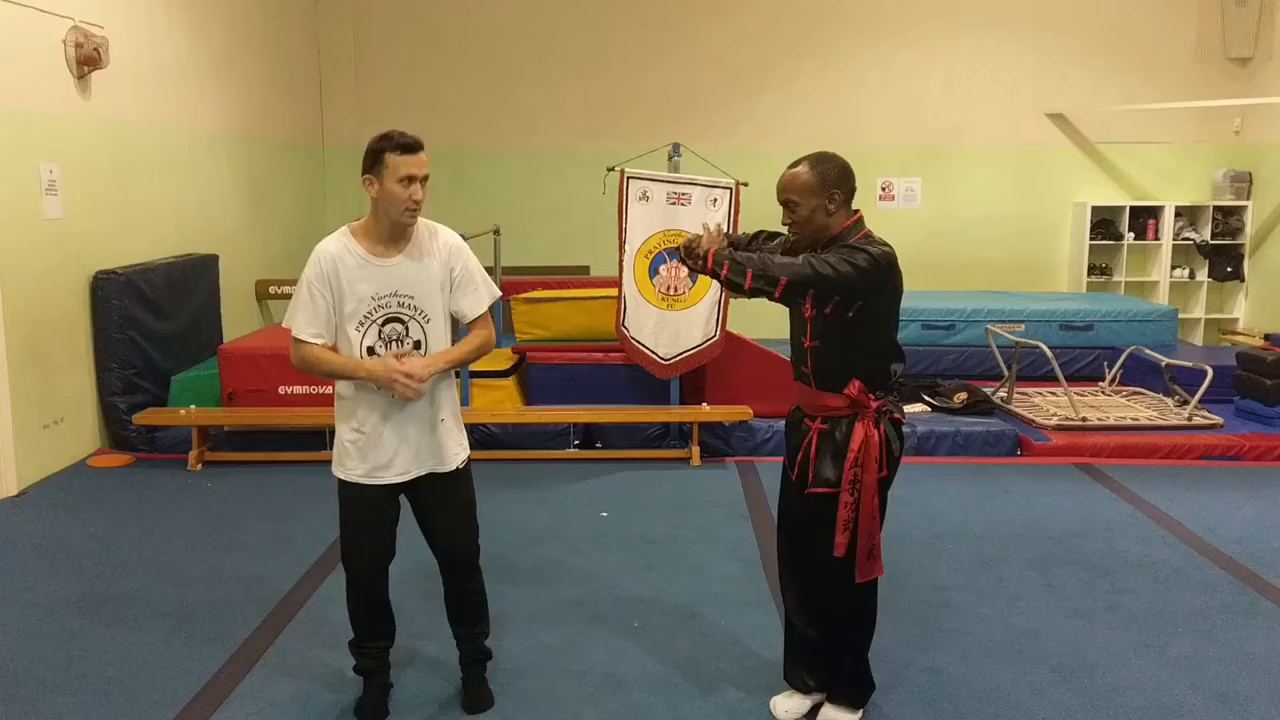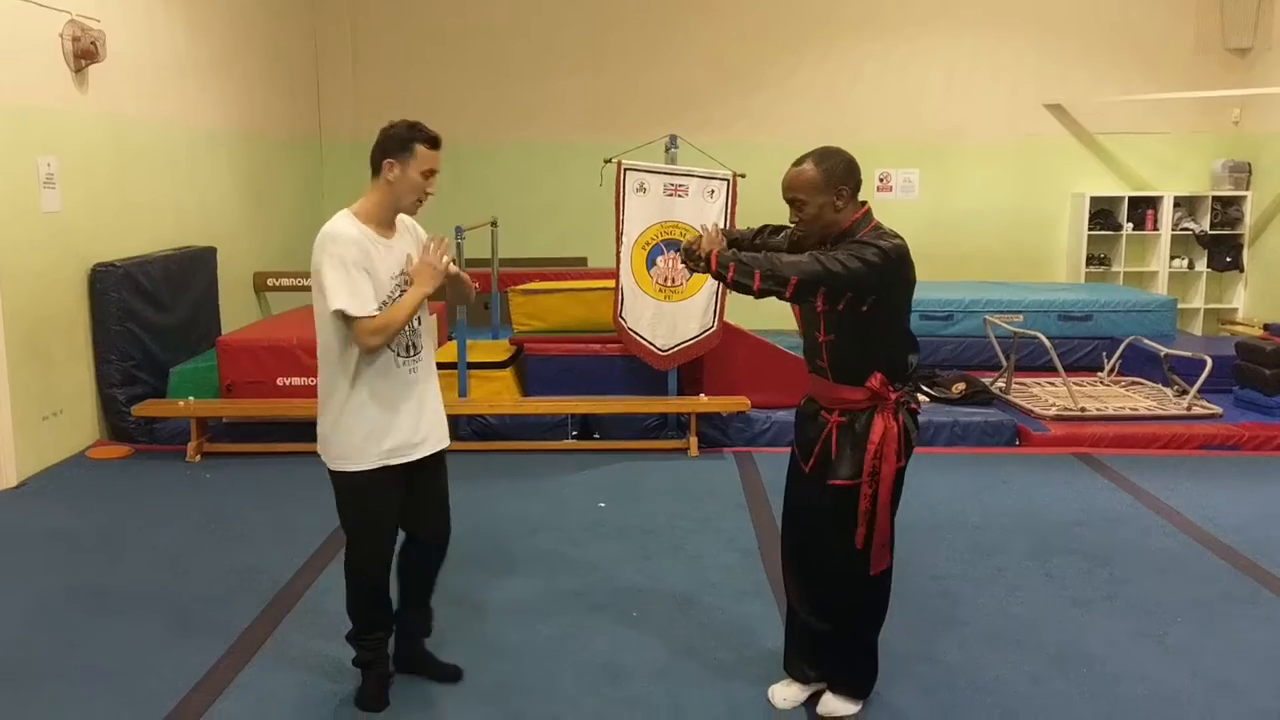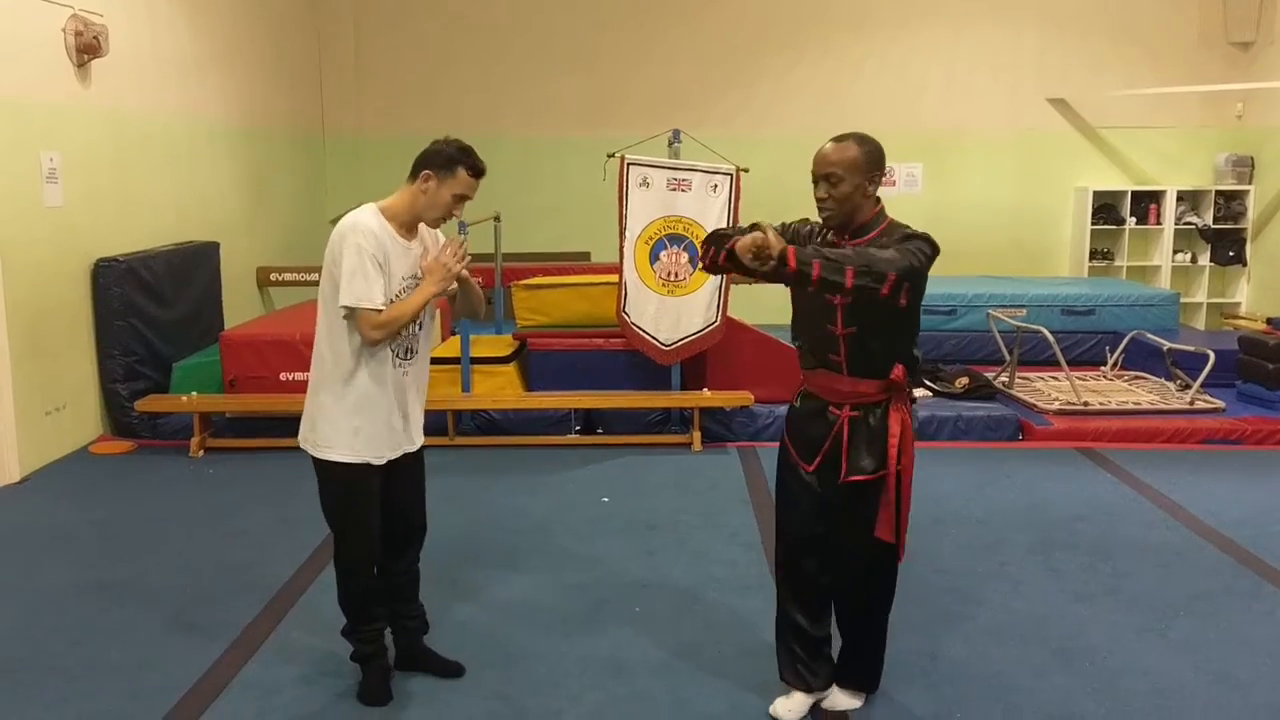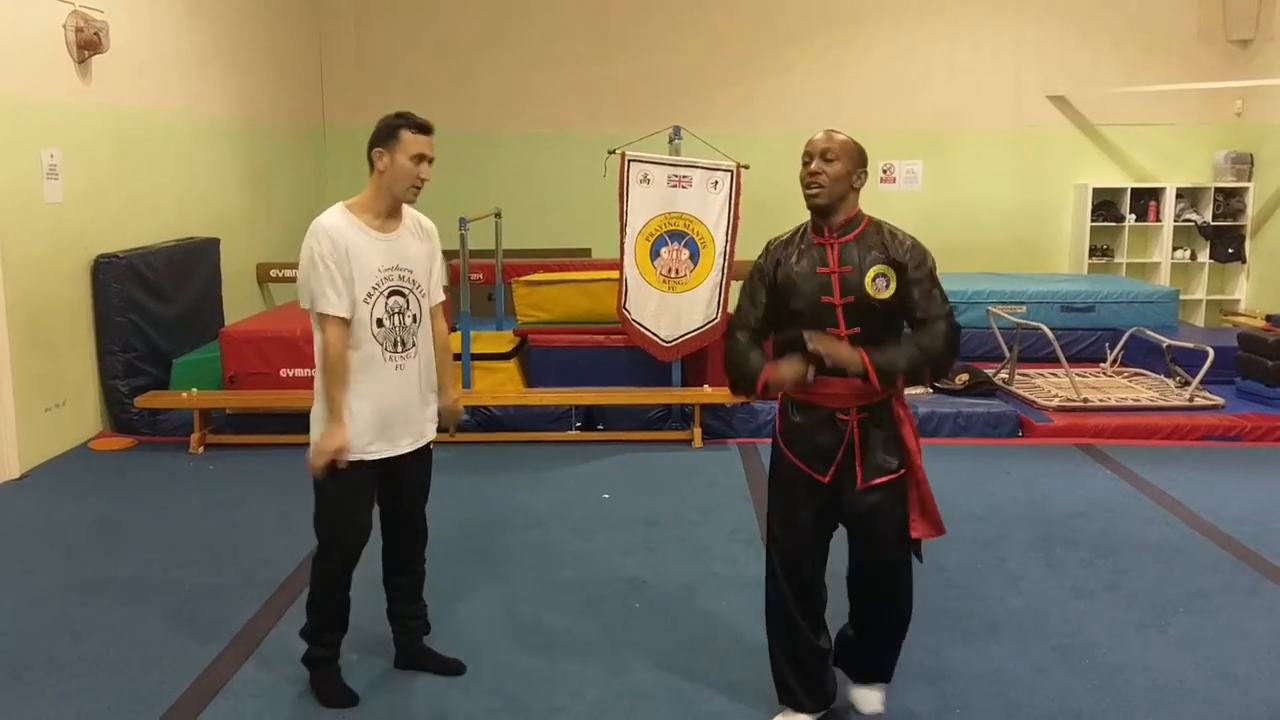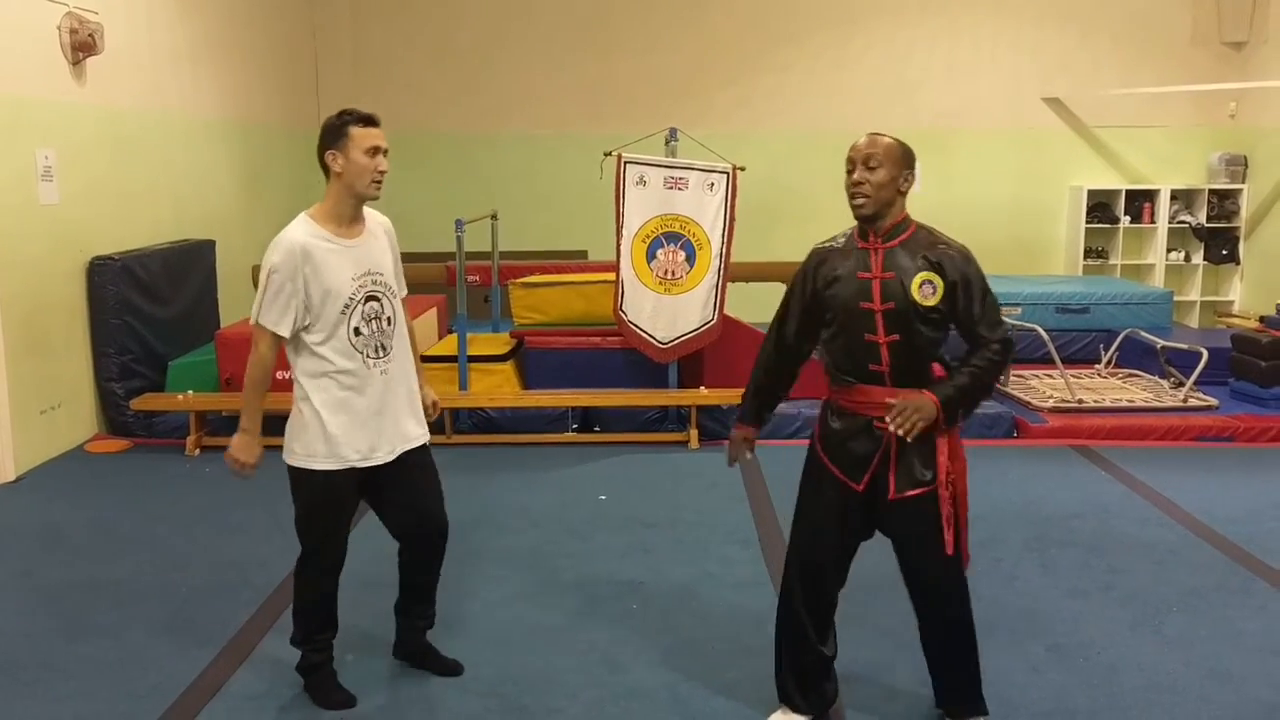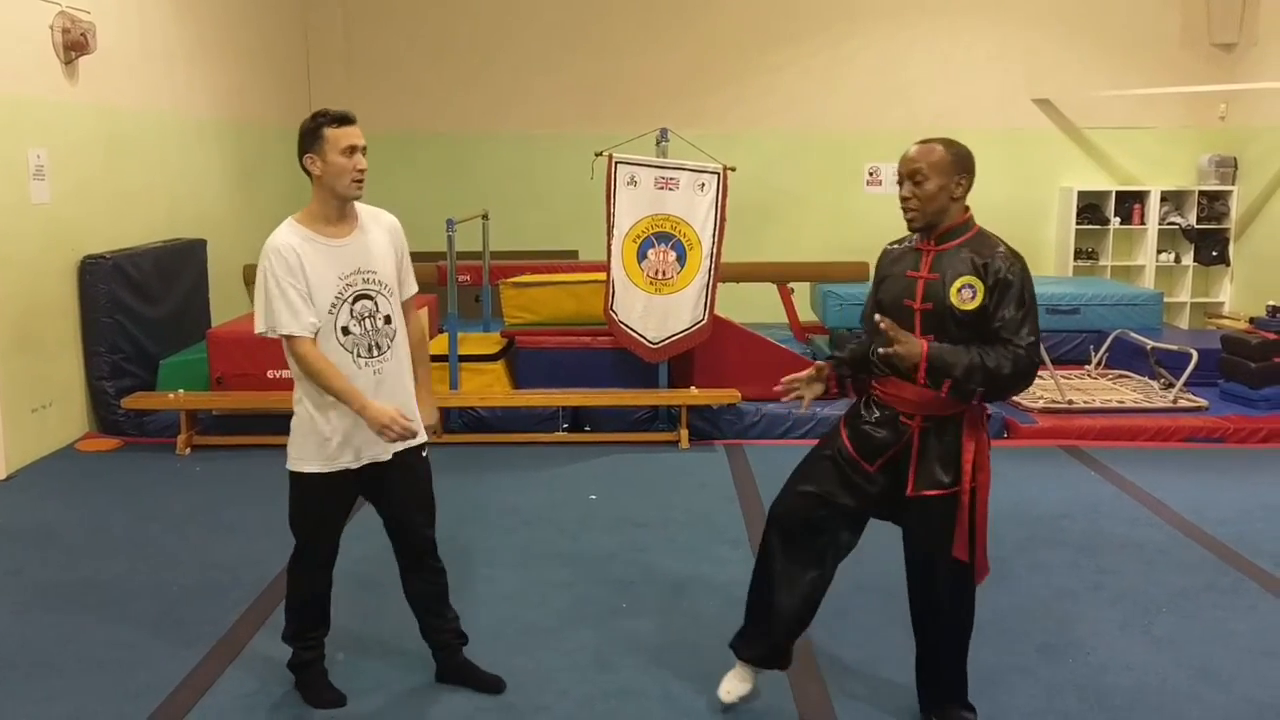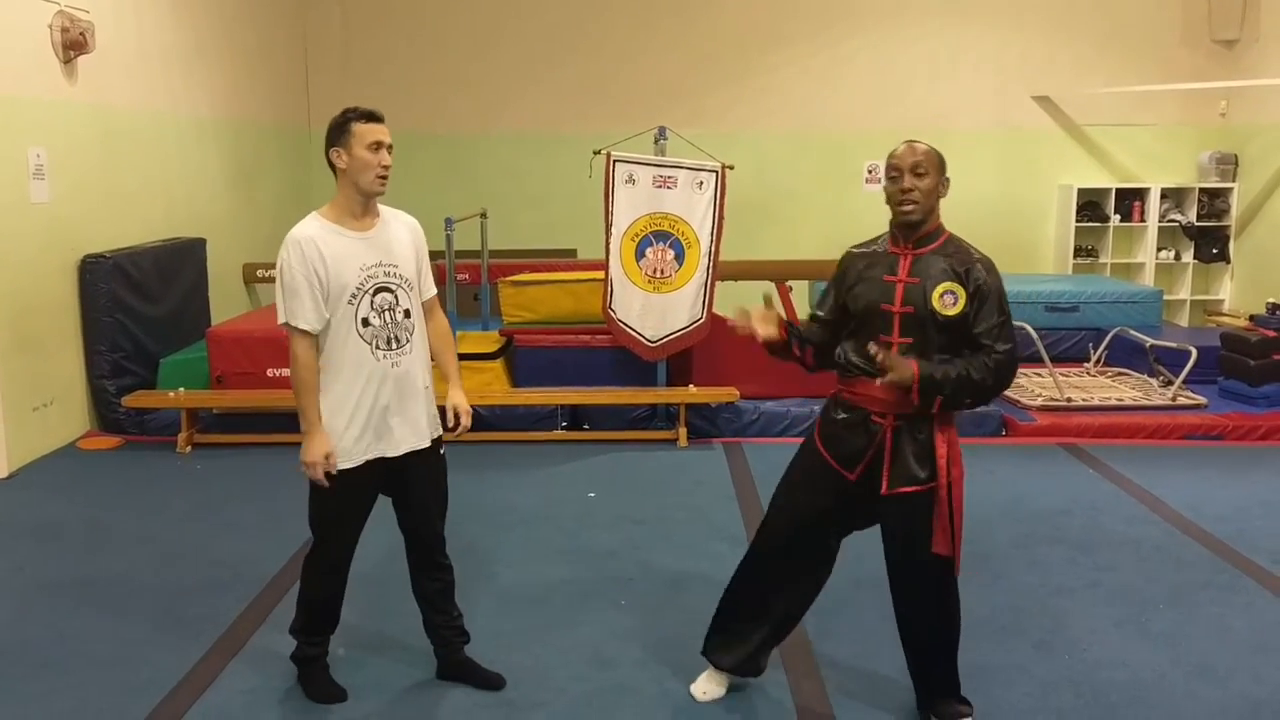
dt=0.4s
person 1, frame 1
left shoulder: (447, 247)
right shoulder: (331, 258)
left elbow: (485, 331)
right elbow: (304, 351)
left wrist: (434, 366)
right wrist: (377, 372)
left hip: (439, 444)
right hip: (365, 452)
left knee: (461, 557)
right knee: (365, 568)
left ankle: (474, 664)
person 1, frame 2
left shoulder: (408, 230)
right shoulder: (340, 239)
left elbow: (462, 296)
right elbow: (371, 333)
left wrist: (451, 276)
right wrist: (420, 285)
left hip: (418, 427)
right hip: (363, 437)
left knee: (431, 537)
right knee: (370, 552)
left ankle: (411, 645)
right ankle: (373, 662)
person 1, frame 3
left shoulder: (433, 239)
right shoulder: (360, 231)
left elbow: (471, 310)
right elbow: (372, 327)
left wrist: (461, 280)
right wrist: (432, 285)
left hip: (402, 425)
right hip: (347, 429)
left knee: (406, 537)
right knee: (359, 547)
left ankle: (409, 642)
right ankle: (371, 657)
person 1, frame 4
left shoulder: (424, 230)
right shoulder: (331, 233)
right elbow: (328, 334)
left wrist: (448, 389)
right wrist: (332, 421)
left hip: (411, 425)
right hip: (353, 433)
left knee: (408, 538)
right knee: (340, 548)
left ankle: (410, 641)
right ankle: (321, 658)
person 1, frame 5
left shoulder: (382, 229)
right shoulder: (296, 247)
right elbow: (268, 344)
left wrist: (419, 381)
right wrist: (247, 430)
left hip: (398, 426)
right hip: (327, 442)
left knee: (428, 527)
right knee: (322, 558)
left ankle: (413, 637)
right ankle: (316, 663)
person 1, frame 6
left shoulder: (386, 227)
right shoulder: (286, 249)
right elbow: (302, 348)
left wrist: (424, 395)
right wrist: (367, 409)
left hip: (400, 432)
right hip: (325, 443)
left knee: (420, 548)
right knee: (314, 557)
left ankle: (449, 655)
right ankle: (307, 663)
person 1, frame 7
left shoulder: (407, 229)
right shoulder: (308, 242)
left elbow: (432, 313)
right elbow: (300, 344)
left wrist: (454, 387)
right wrist: (312, 432)
left hip: (417, 428)
right hip: (347, 437)
left knee: (429, 545)
right knee: (331, 553)
left ankle: (451, 652)
right ankle: (311, 657)
person 2, frame 1
left shoulder: (869, 261)
right shoulder: (810, 244)
left elbow: (790, 278)
right elbow: (764, 248)
left wrist: (716, 257)
right wrist: (711, 244)
left hip: (858, 436)
right hip: (811, 427)
left knee: (844, 565)
right knee: (799, 560)
person 2, frame 2
left shoulder: (883, 254)
right shoulder: (816, 239)
left elbow: (801, 277)
right elbow: (764, 243)
left wrist: (718, 261)
right wrist: (715, 240)
left hip: (871, 428)
right hip: (821, 417)
left knee: (856, 558)
right knee: (803, 547)
right ankle: (809, 665)
person 2, frame 3
left shoulder: (908, 246)
right shoulder: (803, 235)
left elbow: (873, 273)
right elbow: (712, 252)
left wrist: (792, 258)
right wrist: (743, 244)
left hip: (874, 427)
right hip: (811, 417)
left knee: (864, 559)
right knee: (797, 549)
person 2, frame 4
left shoulder: (899, 250)
right shoulder: (780, 254)
left elbow: (940, 337)
right elbow: (739, 338)
left wrist: (866, 361)
right wrist: (768, 371)
left hip: (874, 430)
right hip: (805, 430)
left knee: (885, 564)
right knee: (793, 570)
left ankle: (861, 667)
person 2, frame 5
left shoulder: (945, 258)
right shoulder: (827, 258)
left elbow: (994, 346)
right elbow: (786, 341)
left wrist: (940, 399)
right wrist: (751, 417)
left hip: (920, 443)
right hip: (843, 435)
left knee: (938, 581)
right knee: (811, 569)
person 2, frame 6
left shoulder: (997, 264)
right shoulder: (895, 256)
left elbow: (1018, 363)
left wrist: (928, 355)
right wrist: (835, 371)
left hip: (946, 440)
right hip: (875, 423)
left knee: (943, 579)
right knee: (796, 518)
right ankle: (756, 653)
person 2, frame 7
left shoulder: (971, 270)
right shoulder: (860, 261)
left elbow: (997, 365)
right elbow: (826, 338)
left wrist: (923, 376)
right wrist: (780, 331)
left hip: (918, 441)
right hip: (844, 429)
left knee: (925, 576)
right knee: (785, 542)
right ankle: (729, 657)
